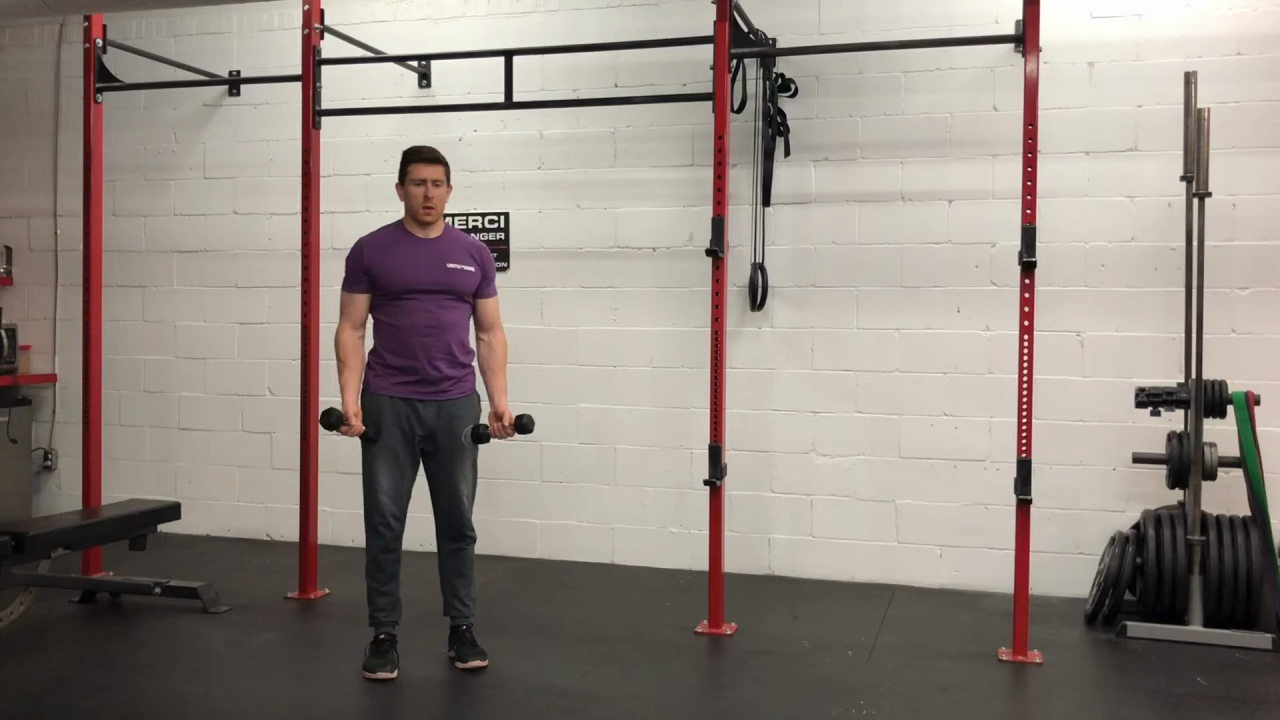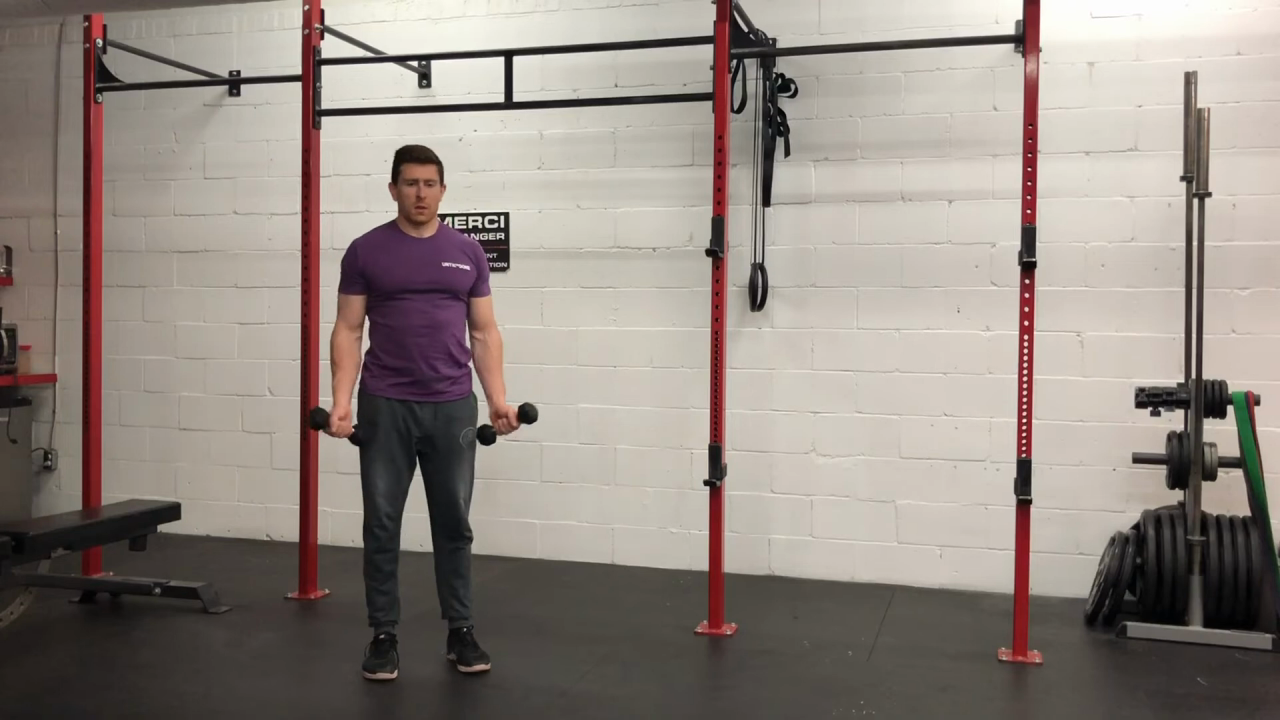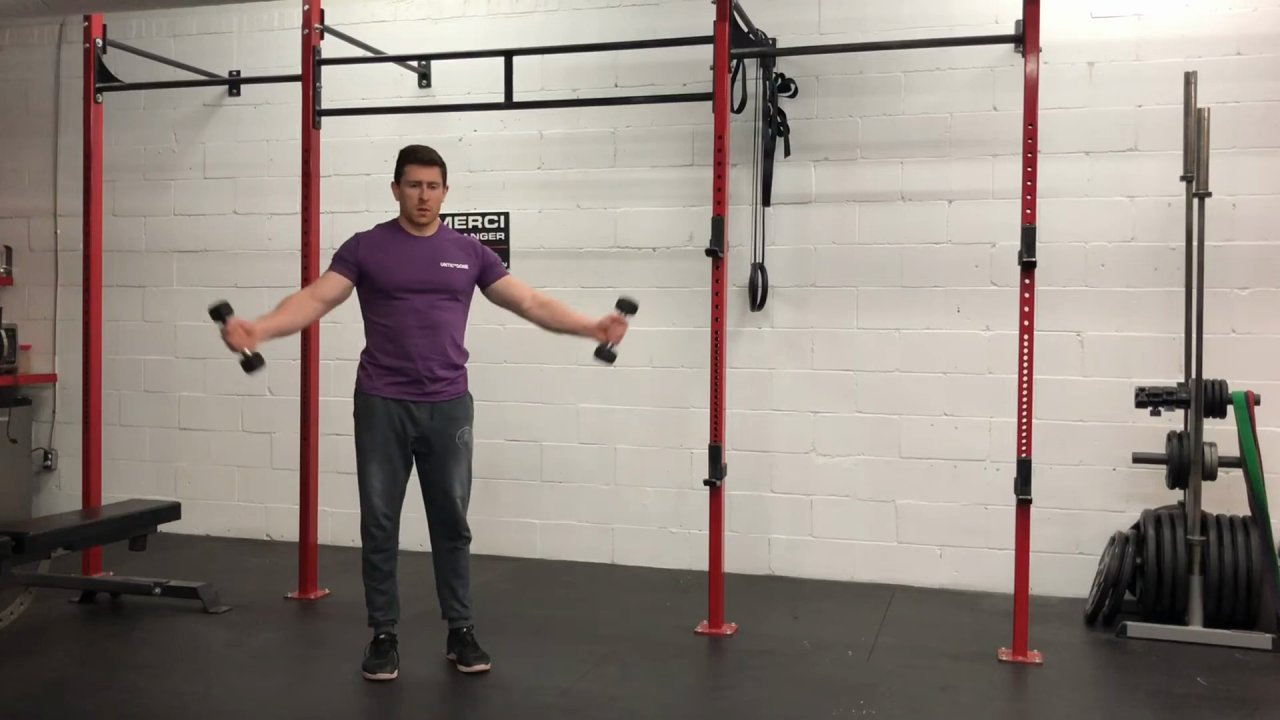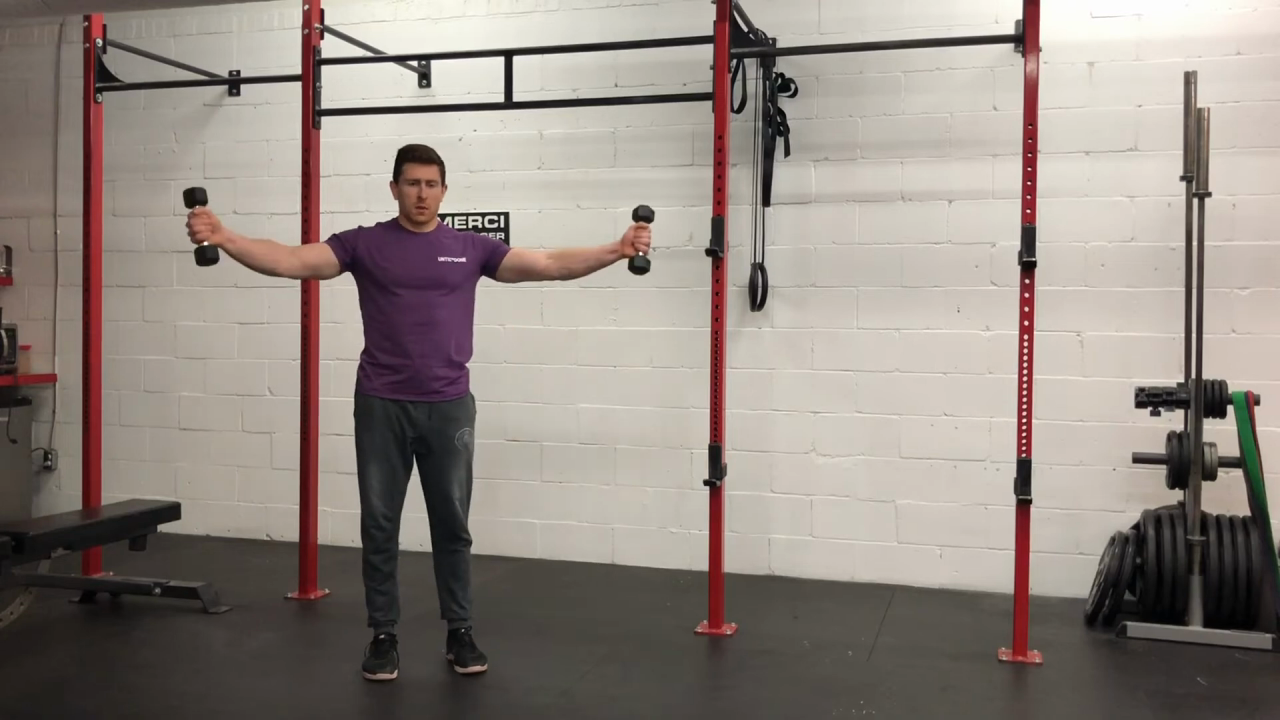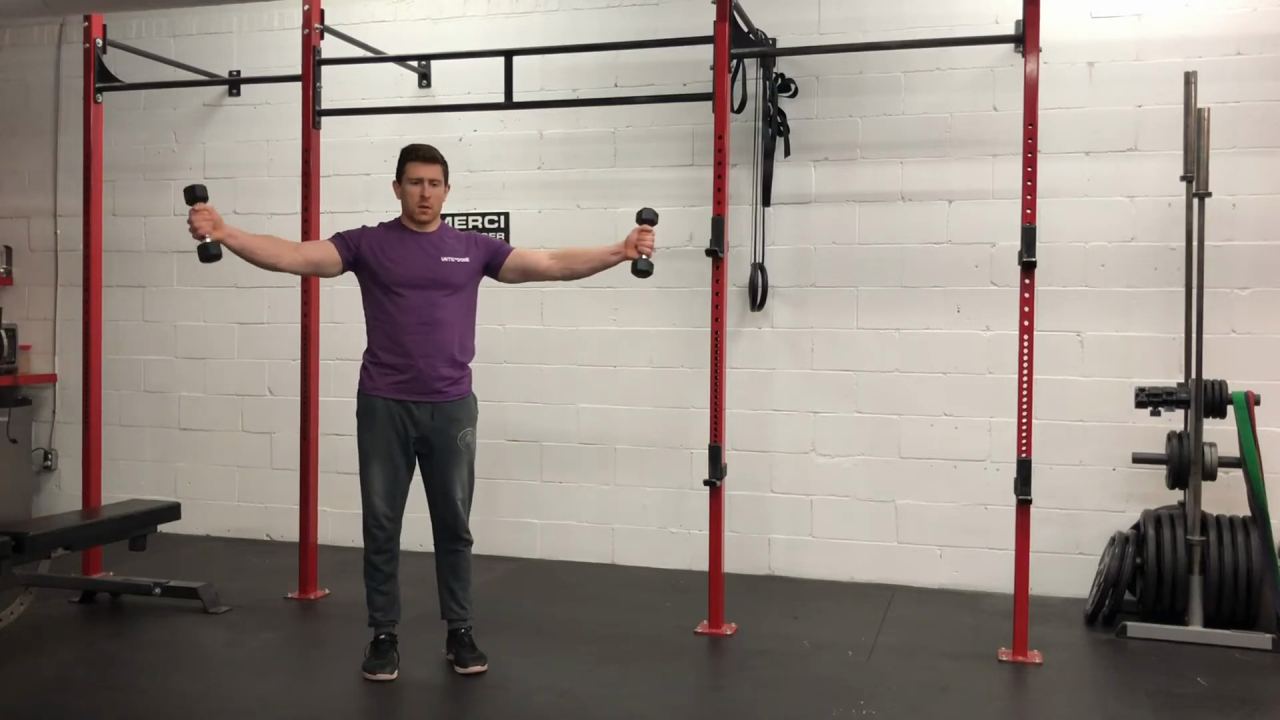
dt=0.4s
person 1, frame 1
left shoulder: (474, 253)
right shoulder: (371, 250)
left elbow: (490, 333)
right elbow: (351, 328)
left wrist: (500, 401)
right wrist: (350, 398)
left hip: (456, 405)
right hip: (389, 405)
left knee: (457, 524)
right knee: (384, 525)
left ankle: (461, 629)
right ankle: (384, 634)
person 1, frame 2
left shoulder: (467, 252)
right shoulder: (366, 251)
left elbow: (484, 332)
right elbow: (347, 331)
left wrist: (498, 398)
right wrist: (341, 401)
left hip: (452, 408)
right hip: (385, 407)
left knee: (454, 525)
right knee: (381, 525)
left ankle: (460, 631)
right ankle: (383, 635)
person 1, frame 3
left shoulder: (468, 251)
right shoulder: (365, 248)
left elbow: (528, 301)
right elbow: (315, 298)
left wrist: (590, 327)
right wrist: (258, 329)
left hip: (448, 405)
right hip: (381, 404)
left knee: (452, 524)
right knee: (379, 525)
left ankle: (460, 631)
right ankle: (383, 635)
person 1, frame 4
left shoulder: (471, 248)
right shoulder: (364, 244)
left elbow: (548, 264)
right elbow: (292, 260)
left wrist: (616, 250)
right wrist: (225, 239)
left hip: (449, 407)
right hip: (381, 405)
left knee: (453, 525)
right knee: (379, 526)
left ankle: (459, 632)
right ankle: (383, 635)
person 1, frame 5
left shoulder: (472, 248)
right shoulder: (368, 243)
left elbow: (551, 264)
right elbow: (295, 256)
left wrist: (620, 250)
right wrist: (225, 234)
left hip: (451, 407)
right hip: (383, 405)
left knee: (454, 526)
right knee: (381, 527)
left ankle: (459, 632)
right ankle: (383, 635)
